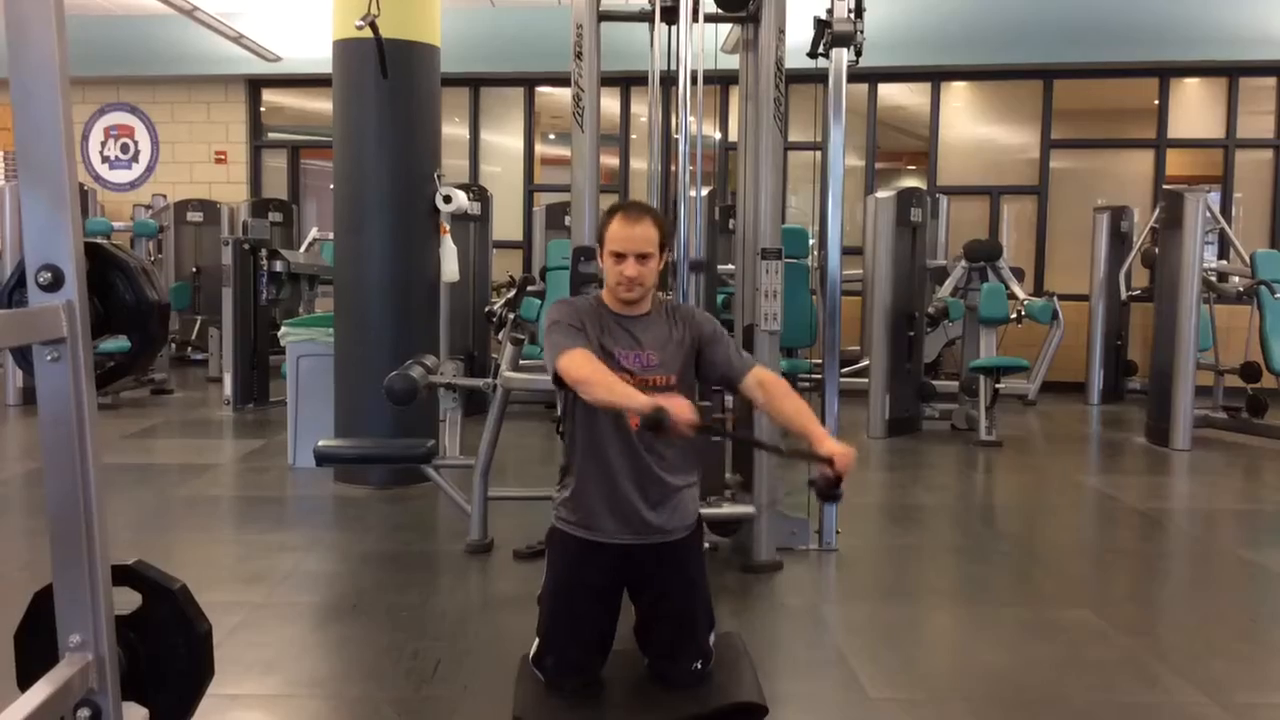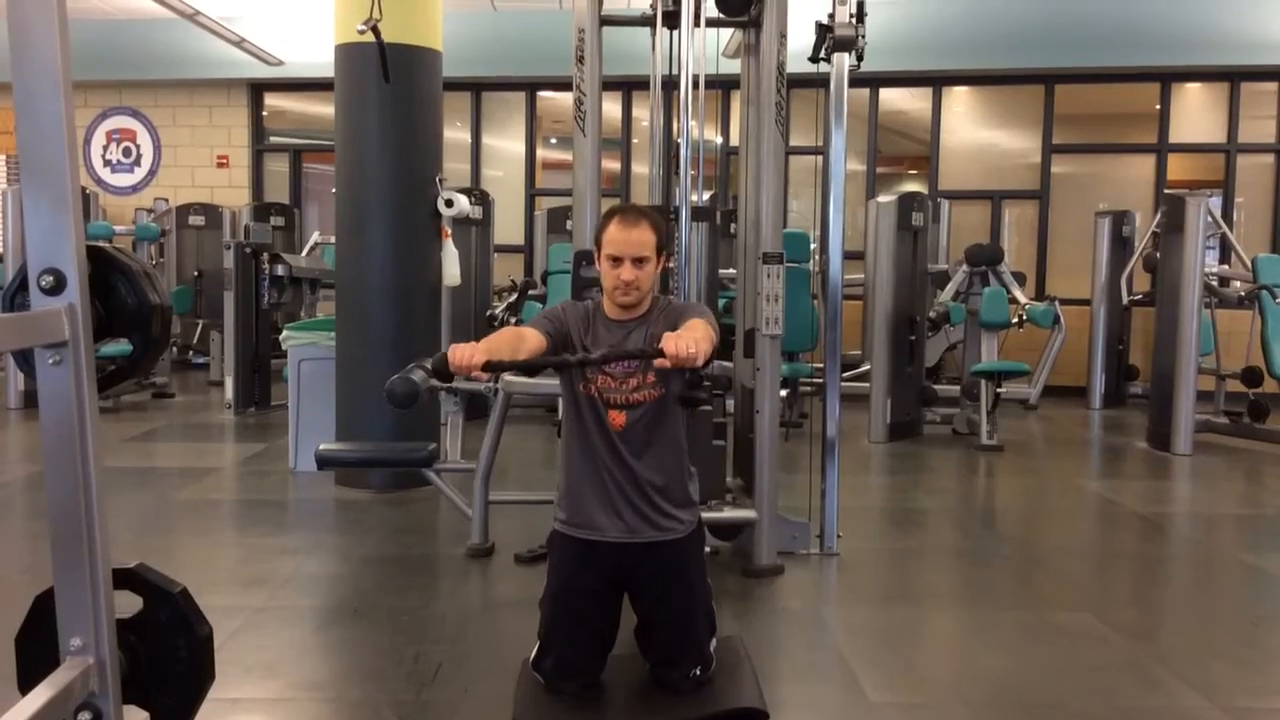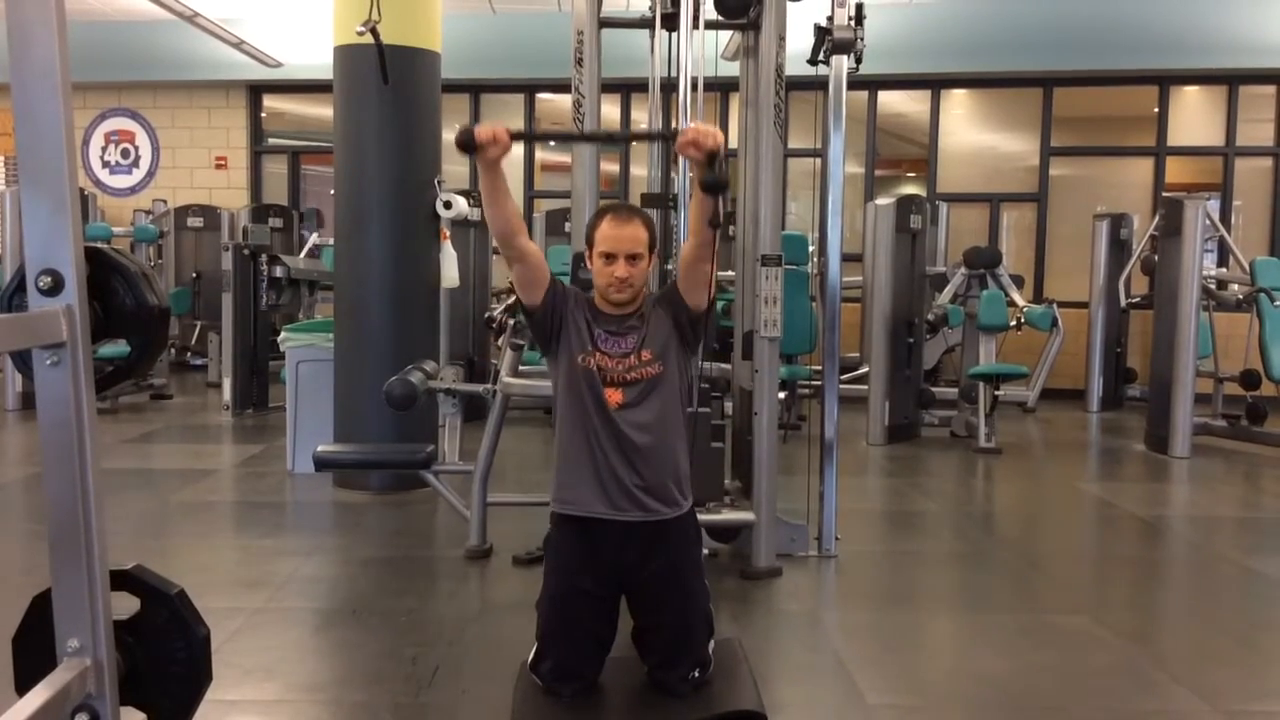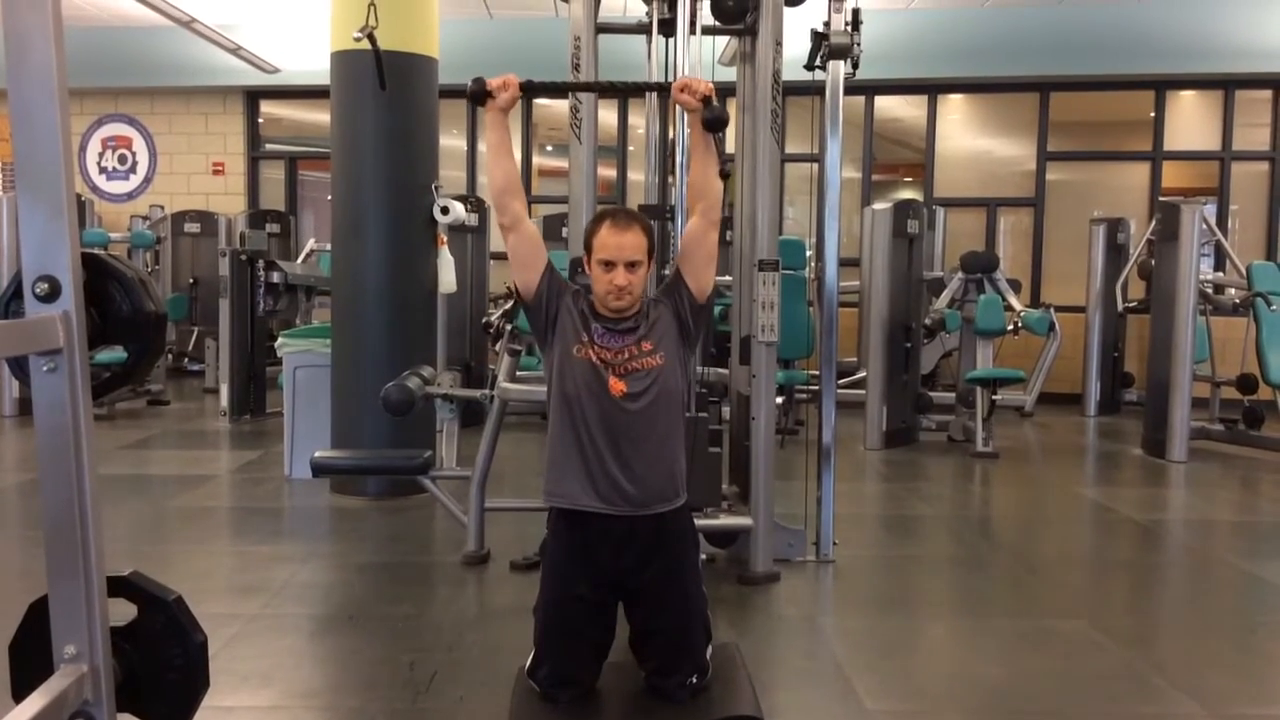
dt=0.7s
person 1, frame 1
left shoulder: (691, 325)
right shoulder: (570, 318)
left elbow: (760, 383)
right elbow: (583, 375)
left wrist: (820, 438)
right wrist: (650, 401)
left hip: (672, 529)
right hip: (587, 530)
left knee: (684, 671)
right knee: (566, 675)
left ankle: (650, 627)
person 1, frame 2
left shoulder: (679, 319)
right shoulder: (569, 321)
left elbow: (700, 329)
right elbow: (523, 340)
left wrist: (691, 341)
right wrist: (480, 351)
left hip: (668, 531)
right hip: (583, 530)
left knee: (684, 675)
right knee: (564, 677)
left ankle: (653, 632)
right ankle: (604, 629)
person 1, frame 3
left shoulder: (674, 318)
right shoulder: (563, 318)
left elbow: (702, 245)
right elbow: (514, 244)
left wrist: (704, 167)
right wrist: (489, 165)
left hip: (664, 523)
right hip: (579, 524)
left knee: (683, 675)
right knee: (562, 677)
left ankle: (651, 637)
right ankle: (598, 634)
person 1, frame 4
left shoulder: (675, 317)
right shoulder: (559, 314)
left elbow: (705, 216)
right elbow: (511, 215)
left wrist: (697, 119)
right wrist: (497, 116)
left hip: (662, 524)
right hip: (577, 525)
left knee: (682, 681)
right knee: (560, 684)
left ankle: (650, 644)
right ankle: (591, 642)
